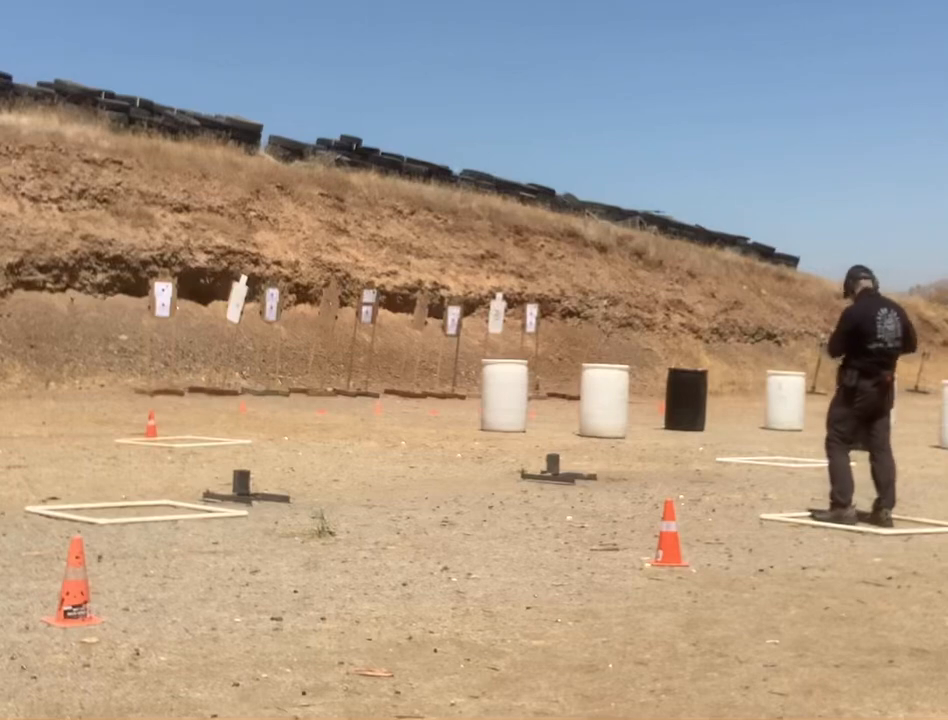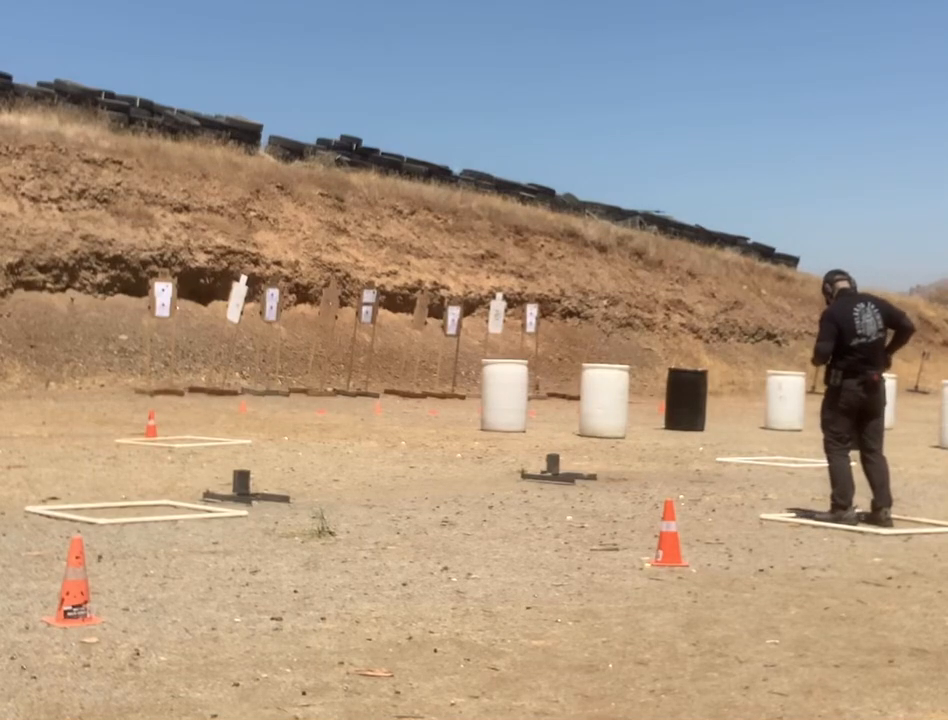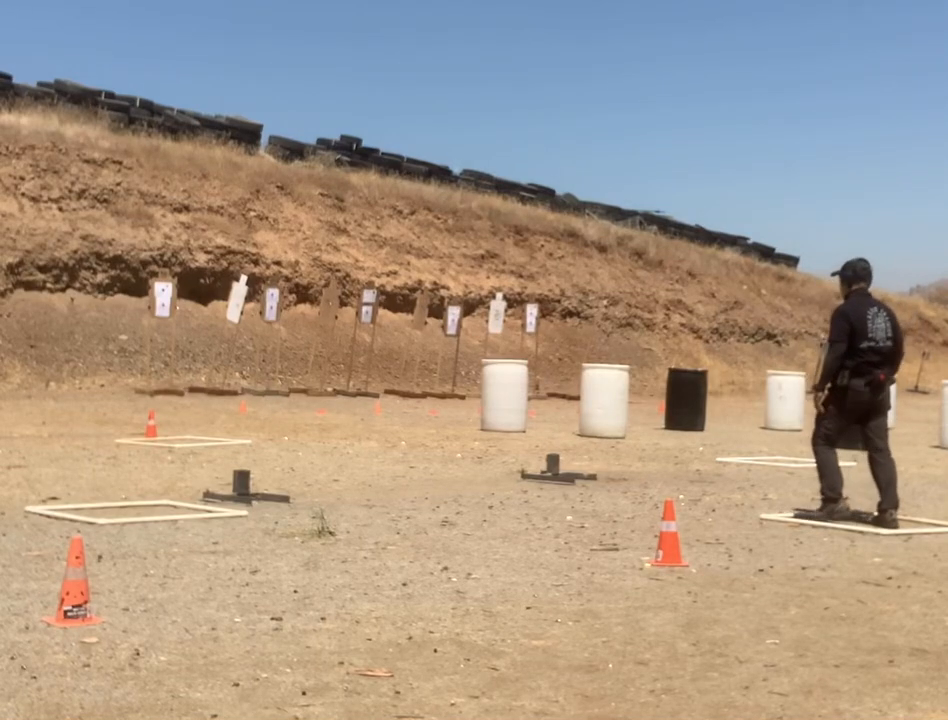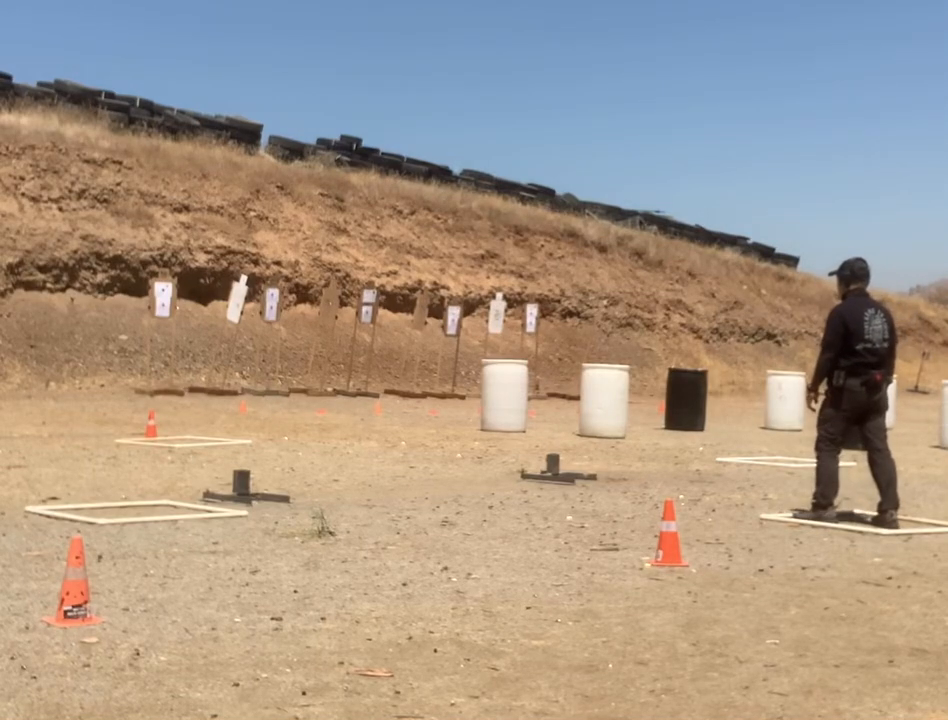
dt=0.7s
person 1, frame 1
left shoulder: (854, 312)
right shoulder: (896, 310)
left elbow: (835, 349)
right elbow: (910, 345)
left wrist: (849, 347)
left hip: (856, 387)
right hip: (884, 388)
left knee: (838, 446)
right knee: (881, 449)
left ankle: (842, 507)
right ankle: (883, 509)
person 1, frame 2
left shoulder: (833, 312)
right shoulder: (877, 304)
left elbow: (822, 352)
right elbow: (908, 326)
left wrist: (816, 360)
right wrist: (888, 352)
left hip: (844, 387)
right hip: (874, 387)
left knee: (837, 448)
right knee: (873, 449)
left ankle: (843, 509)
right ankle: (882, 509)
person 1, frame 3
left shoulder: (845, 311)
right shoulder: (886, 312)
left elbow: (836, 354)
right elbow: (897, 351)
left wrist: (821, 387)
left hip: (849, 387)
right hip: (878, 389)
left knee: (823, 441)
right knee: (880, 449)
left ankle: (834, 502)
right ankle: (889, 510)
person 1, frame 4
left shoulder: (842, 312)
right shoulder: (883, 313)
left elbow: (828, 354)
right elbow: (891, 354)
left wrist: (813, 387)
left hip: (846, 389)
right hip: (875, 390)
left knee: (827, 447)
right knee: (879, 449)
left ankle: (823, 507)
right ankle: (889, 511)
